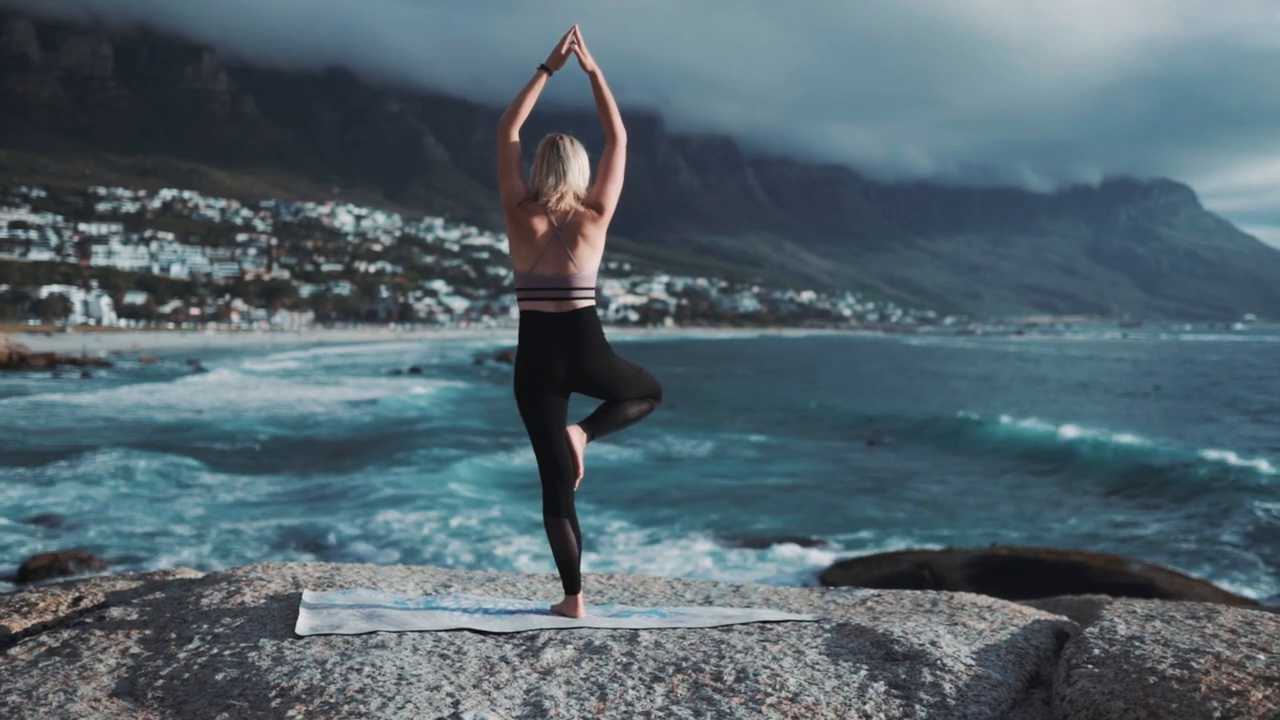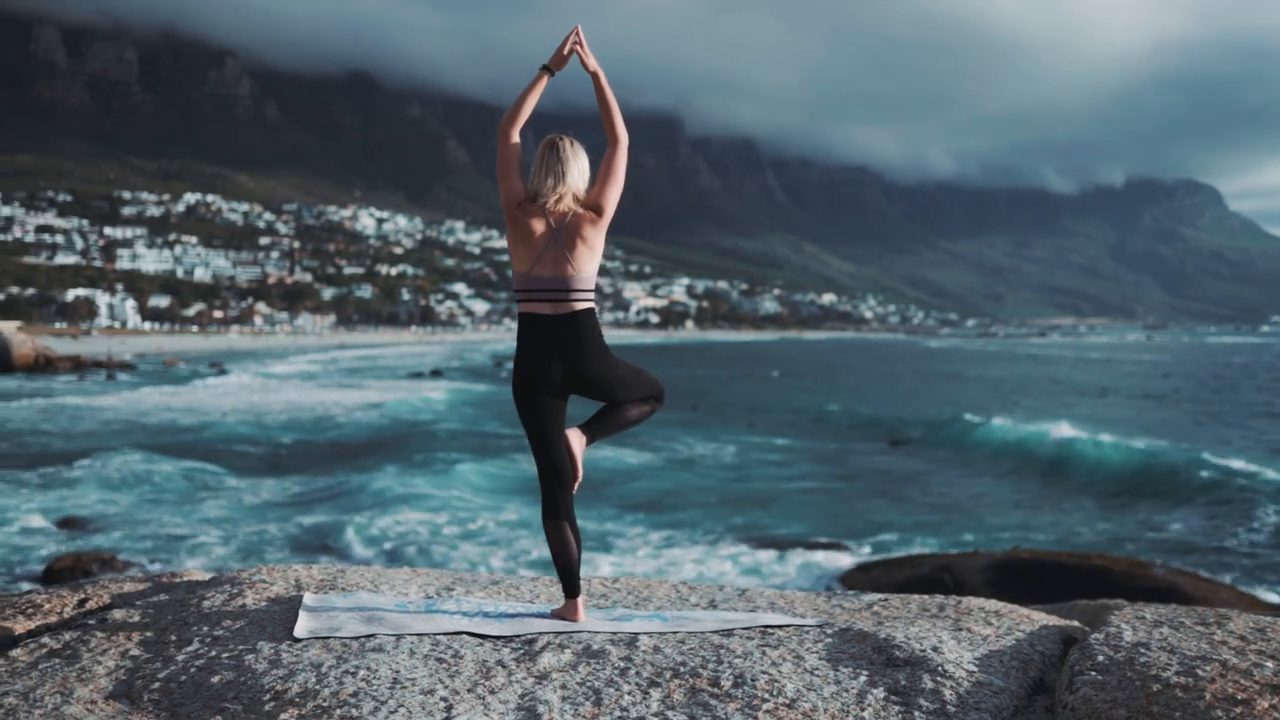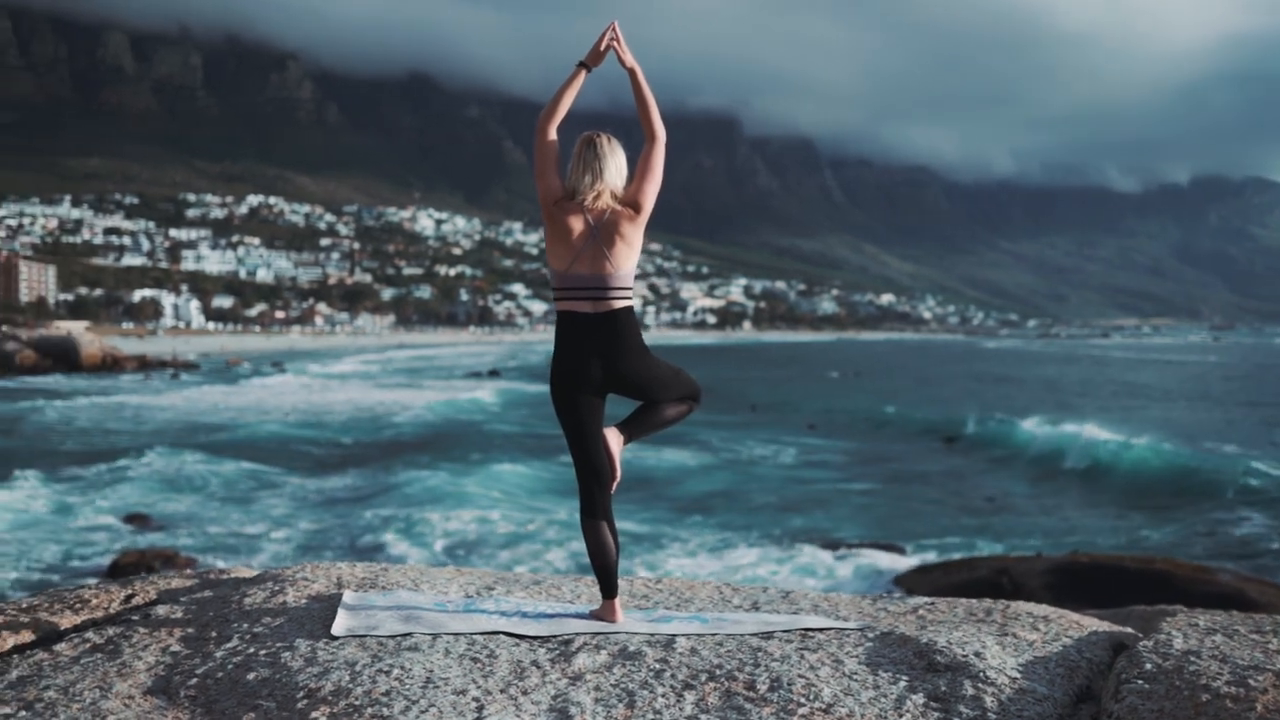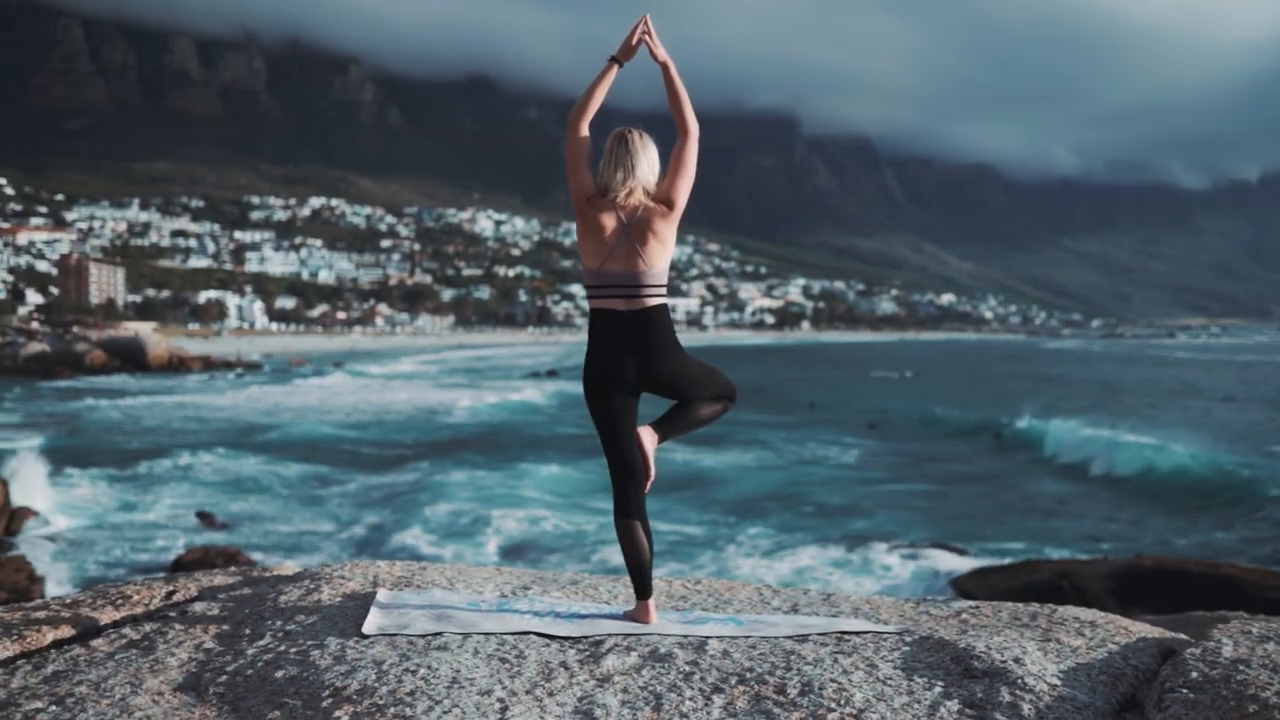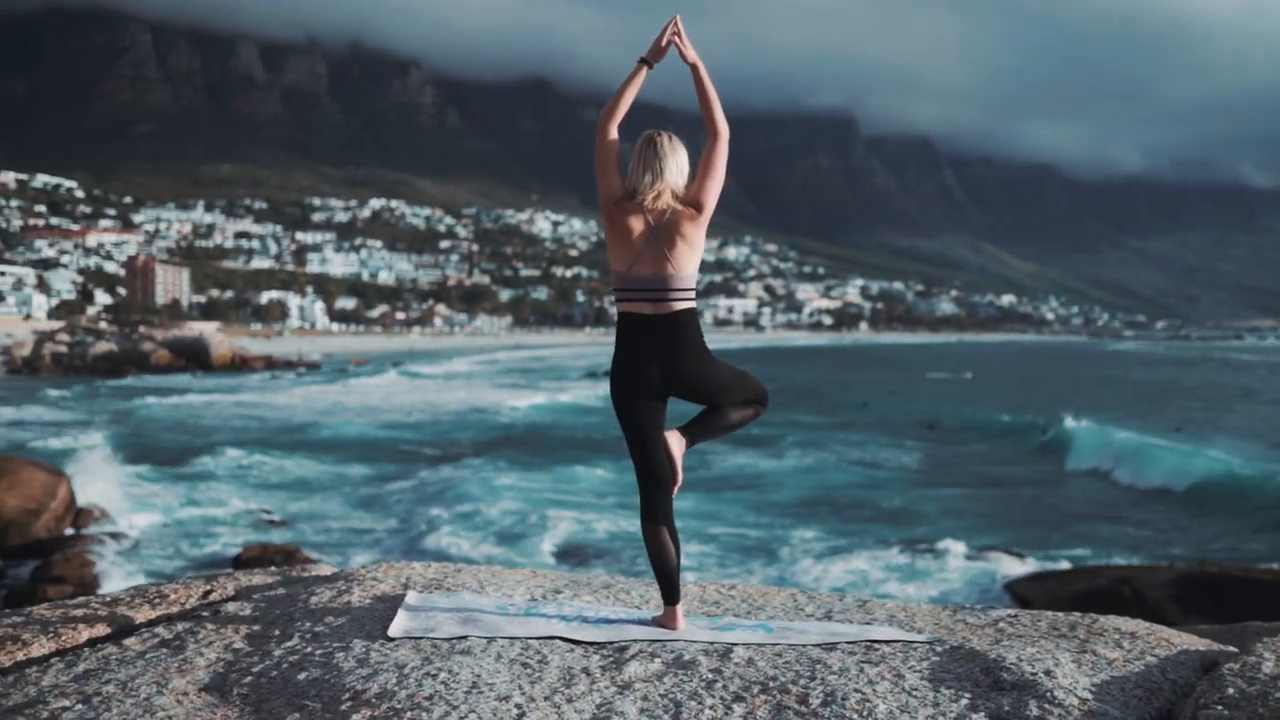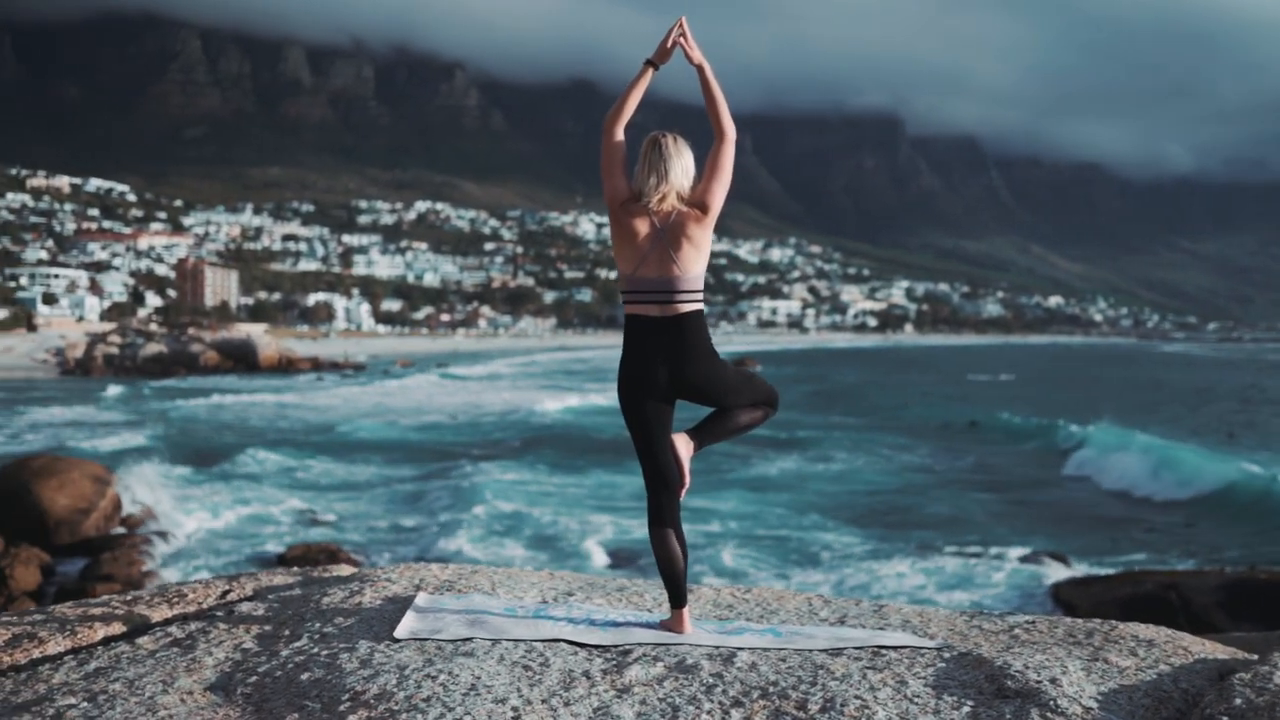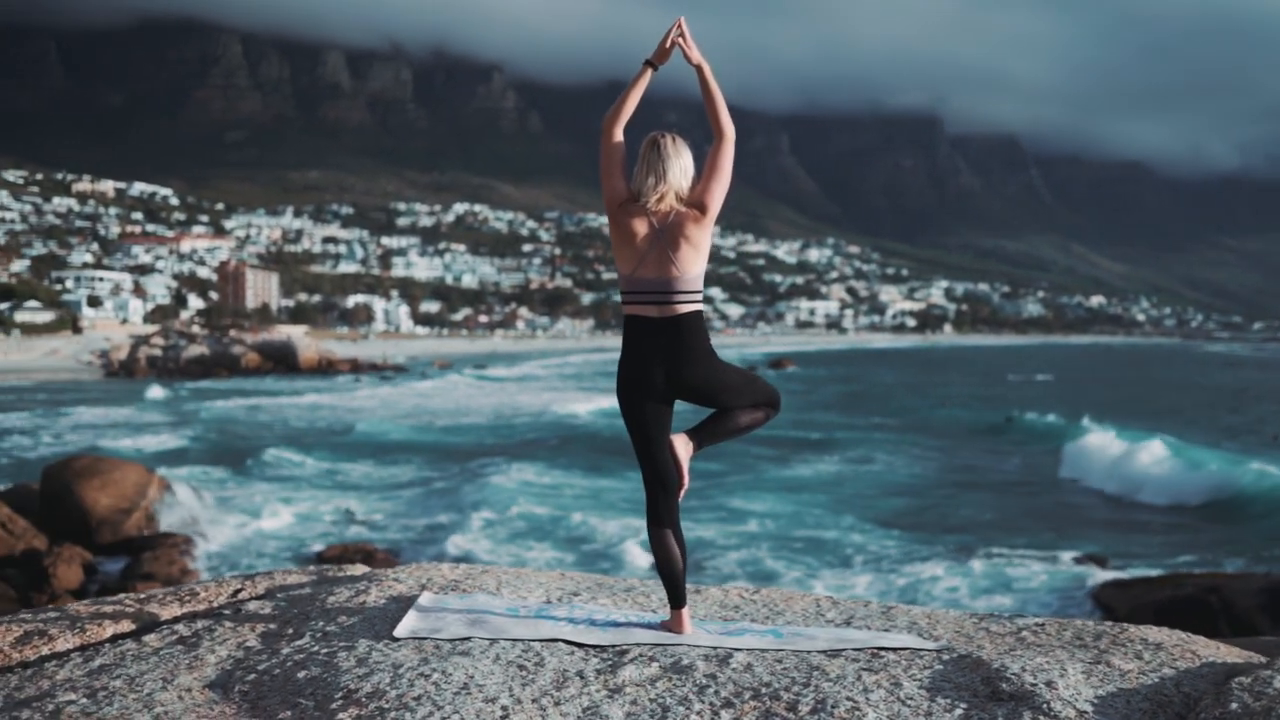
dt=0.7s
person 1, frame 1
left shoulder: (520, 215)
right shoulder: (594, 217)
left elbow: (507, 132)
right elbow: (618, 138)
left wrist: (547, 68)
right wrist: (591, 69)
left hip: (536, 359)
right hip: (585, 352)
left knee: (556, 484)
right knee: (649, 391)
left ankle: (572, 599)
right ankle: (583, 433)
person 1, frame 2
left shoulder: (518, 217)
right shoulder: (593, 220)
left elbow: (508, 133)
right elbow: (619, 140)
left wrist: (549, 69)
right wrist: (594, 70)
left hip: (533, 360)
right hip: (584, 355)
left knee: (555, 487)
right knee: (651, 393)
left ankle: (572, 603)
right ankle: (583, 436)
person 1, frame 3
left shoulder: (556, 214)
right shoulder: (632, 216)
left elbow: (545, 130)
right elbow: (657, 136)
left wrist: (587, 64)
right wrist: (630, 65)
left hip: (572, 359)
right hip: (623, 353)
left knee: (593, 487)
right knee: (687, 392)
left ankle: (610, 604)
right ankle: (621, 434)
person 1, frame 4
left shoulder: (589, 212)
right shoulder: (665, 213)
left elbow: (577, 126)
right elbow: (689, 131)
left wrist: (619, 59)
right wrist: (662, 60)
left hip: (605, 358)
right hip: (657, 352)
left knee: (627, 487)
right knee: (724, 392)
left ankle: (644, 605)
right ankle: (655, 434)
person 1, frame 5
left shoulder: (616, 215)
right shoulder: (693, 217)
left elbow: (606, 128)
right elbow: (720, 134)
left wrist: (648, 61)
right wrist: (693, 61)
left hip: (632, 361)
right hip: (684, 356)
left knee: (653, 491)
right knee: (754, 396)
left ankle: (672, 611)
right ankle: (683, 438)
person 1, frame 6
left shoulder: (623, 217)
right shoulder: (699, 219)
left elbow: (612, 131)
right elbow: (727, 134)
left wrist: (653, 64)
right wrist: (699, 63)
left hip: (640, 364)
right hip: (691, 358)
left knee: (661, 494)
right knee: (765, 398)
left ankle: (679, 615)
right ankle: (691, 441)
person 1, frame 7
left shoulder: (622, 217)
right shoulder: (699, 219)
left elbow: (610, 132)
right elbow: (726, 135)
left wrist: (652, 64)
right wrist: (698, 63)
left hip: (638, 364)
right hip: (690, 359)
left knee: (660, 495)
right knee: (766, 400)
left ankle: (679, 616)
right ankle: (690, 442)
